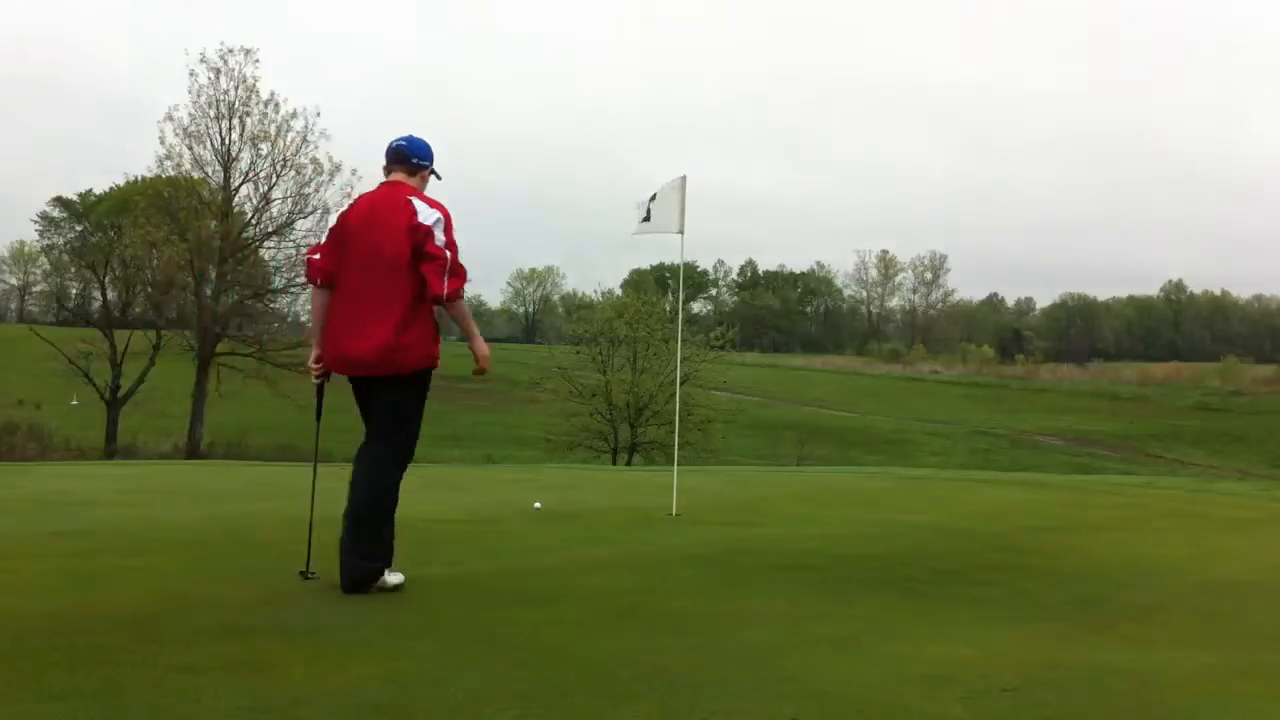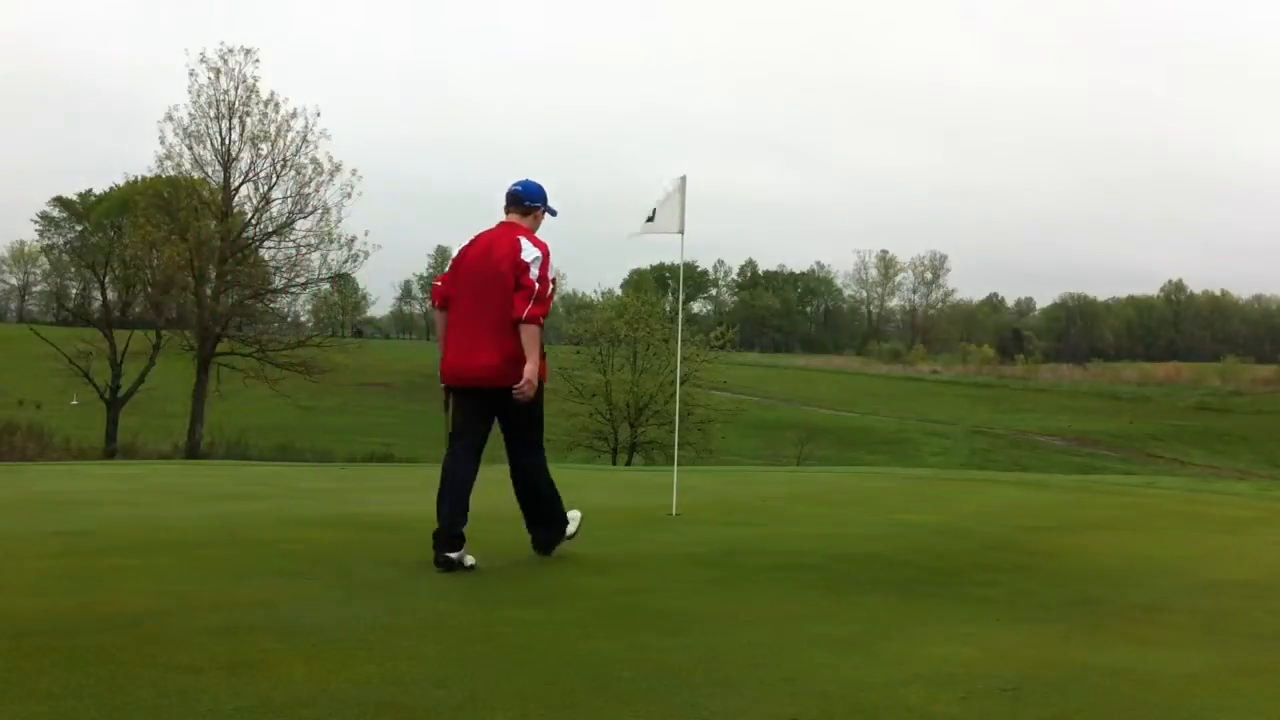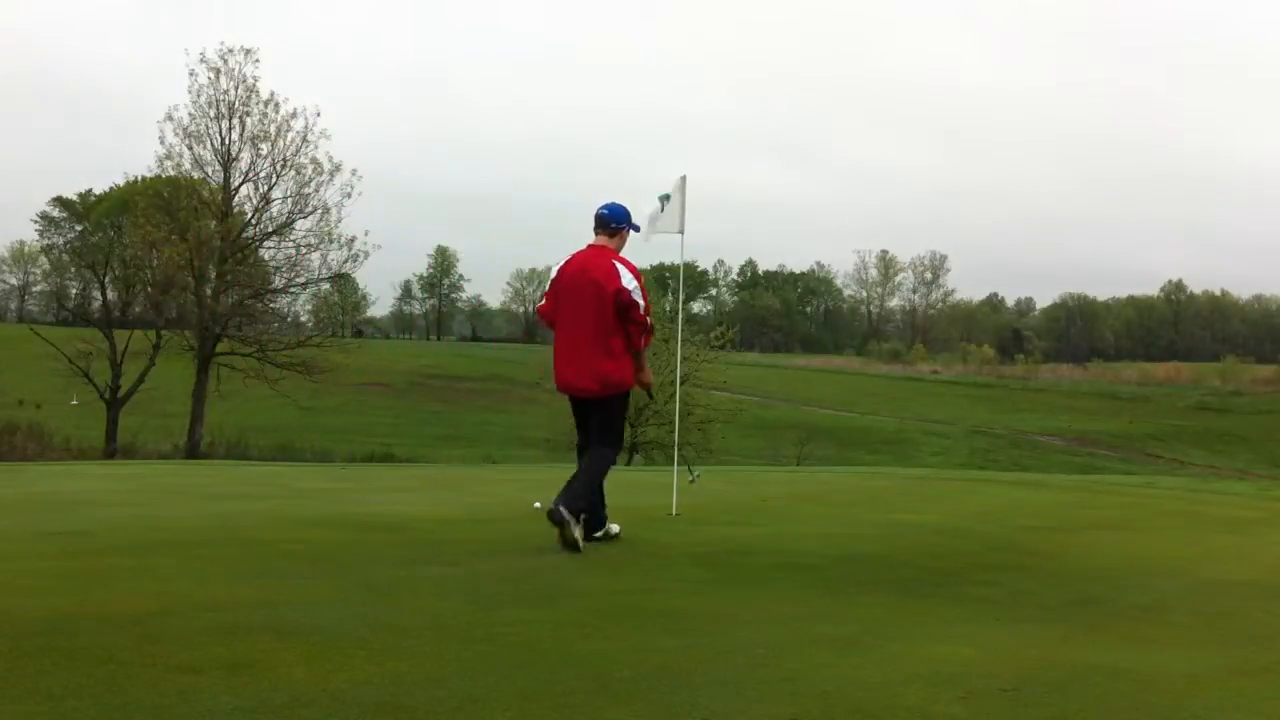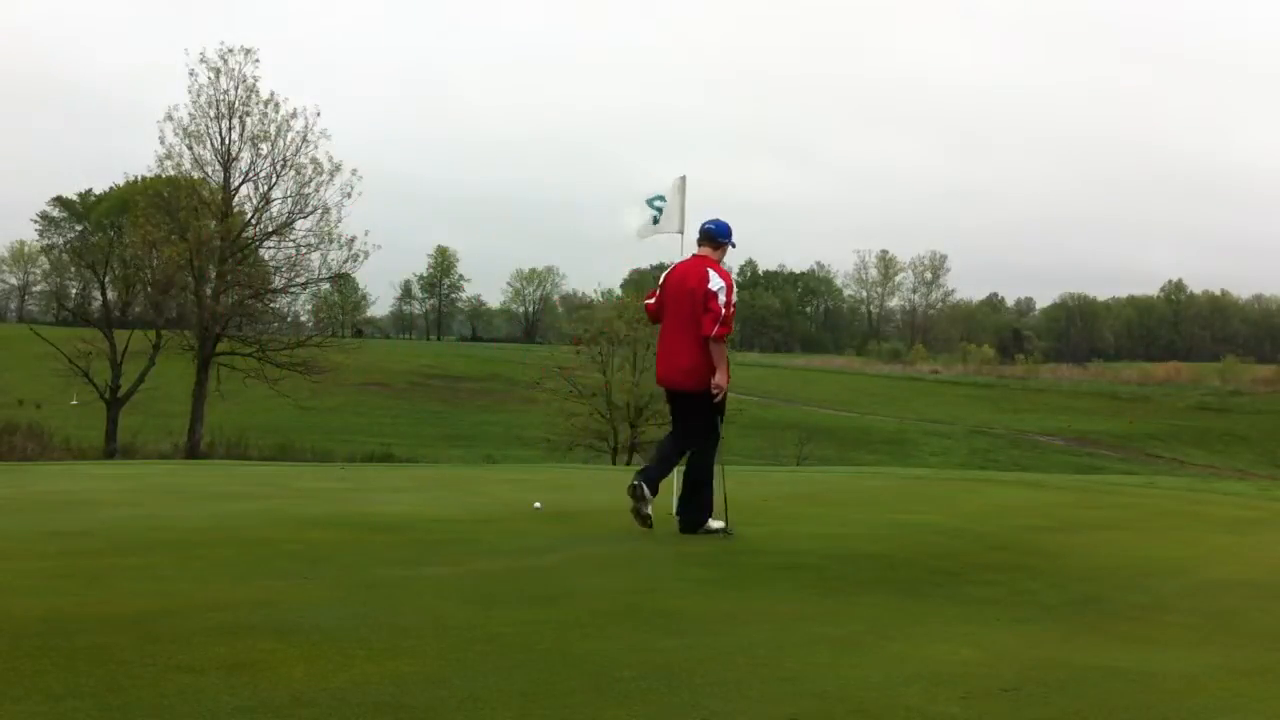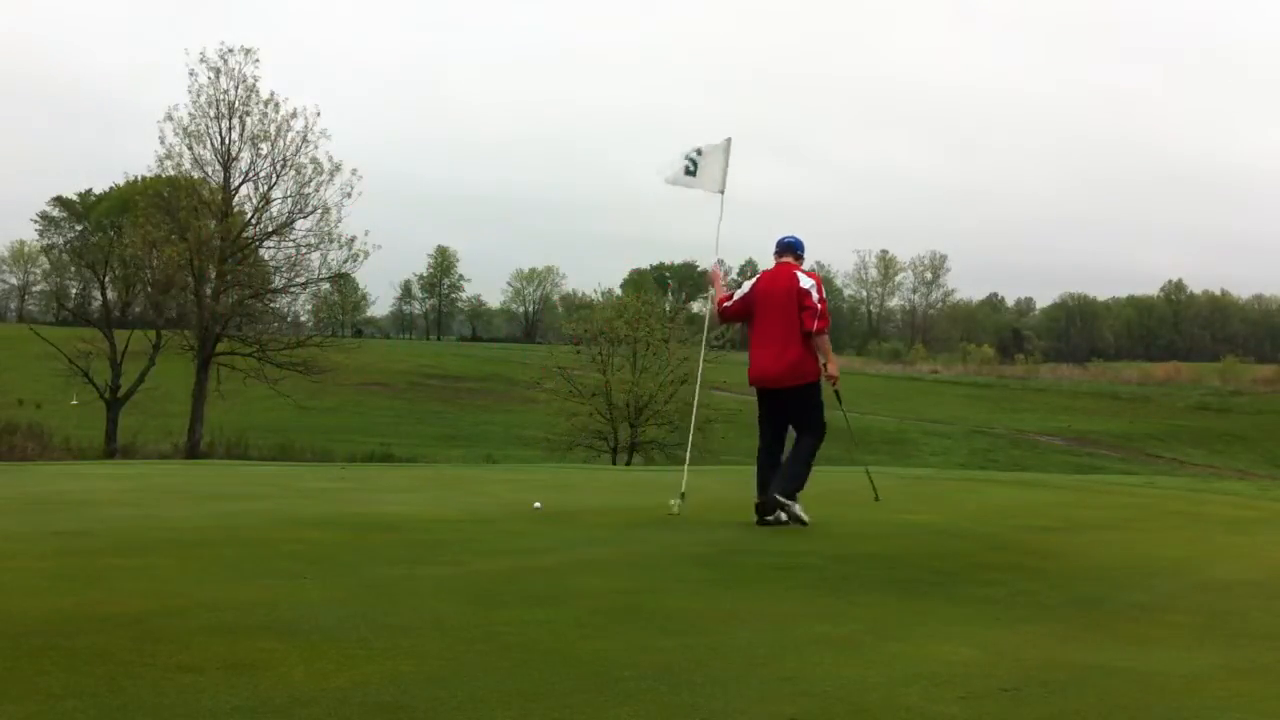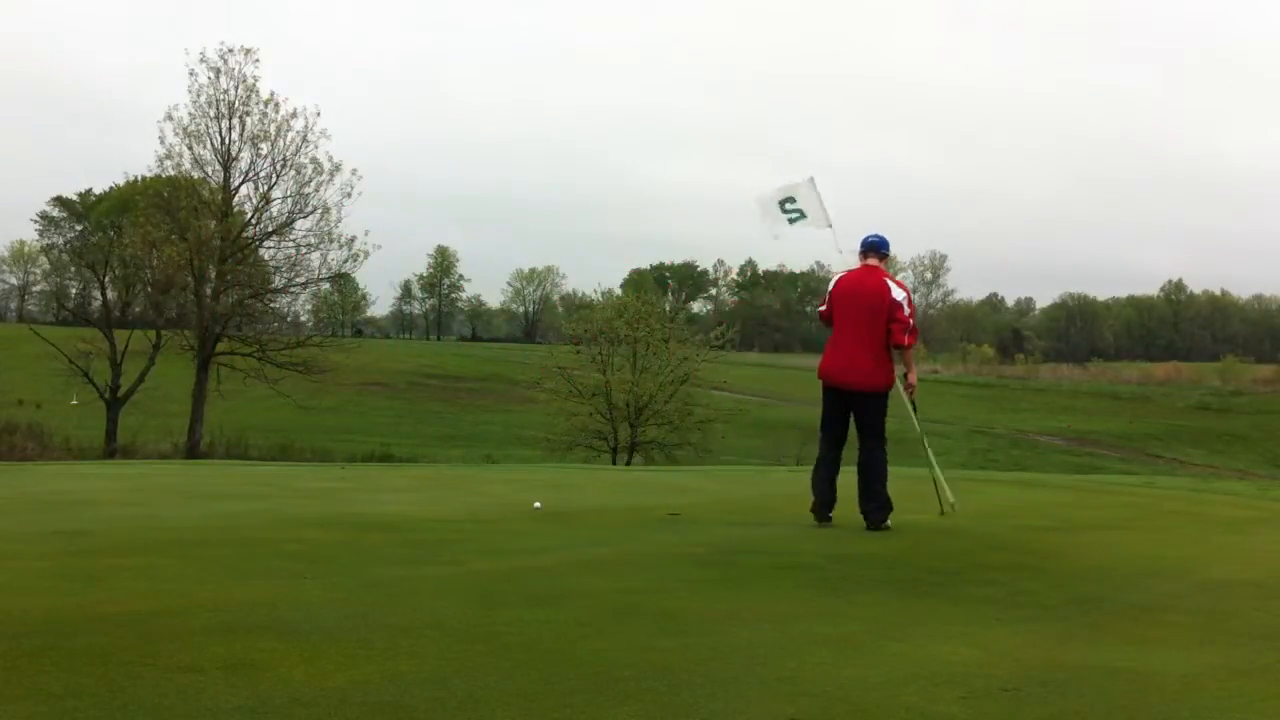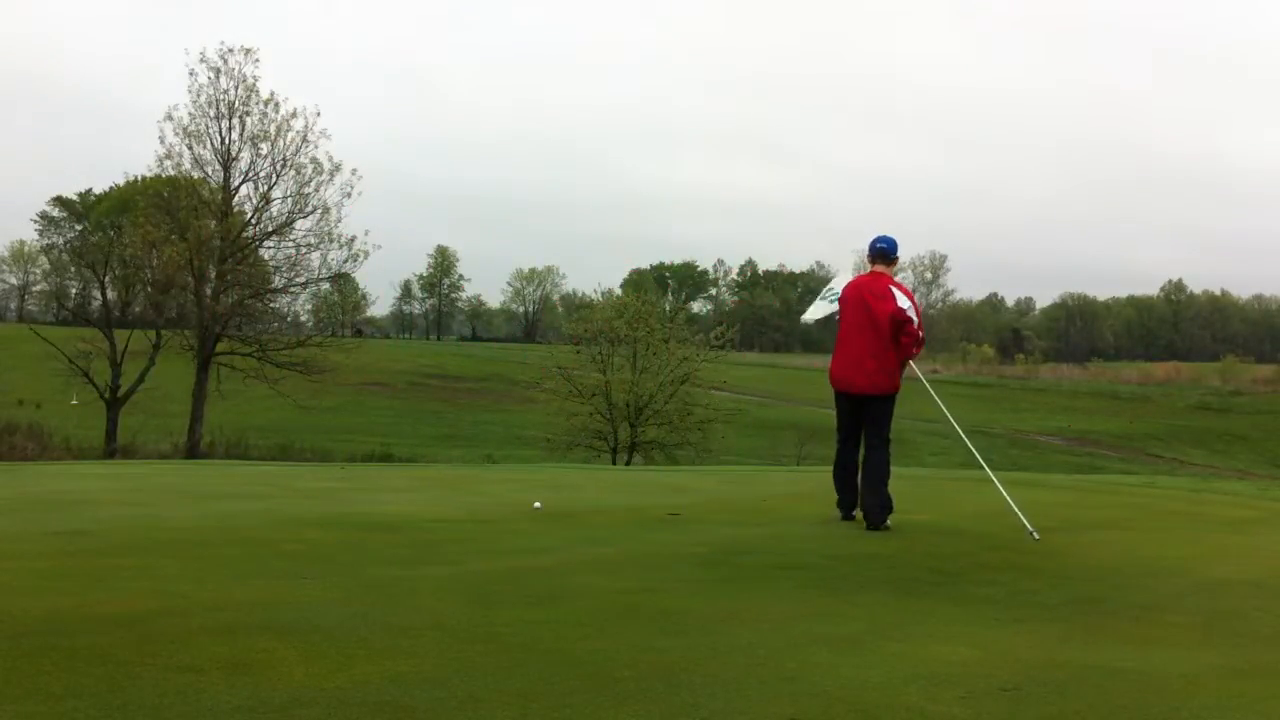
dt=0.7s
person 1, frame 1
left shoulder: (351, 210)
right shoulder: (428, 212)
left elbow: (321, 280)
right elbow: (446, 285)
left wrist: (320, 346)
right wrist: (476, 339)
left hip: (353, 350)
right hip: (404, 351)
left knee: (377, 442)
right knee: (390, 451)
left ankle: (360, 552)
right ankle: (363, 565)
person 1, frame 2
left shoulder: (471, 246)
right shoulder: (531, 248)
left elbow: (441, 302)
right elbow: (529, 310)
left wrist: (451, 355)
right wrist: (533, 364)
left hip: (465, 366)
right hip: (510, 368)
left knee: (462, 451)
right knee: (527, 451)
left ankle: (449, 544)
right ankle: (550, 529)
person 1, frame 3
left shoulder: (564, 266)
right shoulder: (623, 272)
left elbow: (547, 315)
right elbow: (638, 329)
right wrist: (642, 368)
left hip: (571, 372)
right hip: (609, 374)
left knee: (589, 443)
right knee: (604, 447)
left ankle: (594, 521)
right ankle: (568, 506)
person 1, frame 4
left shoulder: (672, 272)
right shoulder: (718, 278)
left elbow: (653, 311)
right elbow: (717, 329)
right wrist: (721, 371)
left hip: (670, 370)
right hip: (701, 374)
left knee: (680, 435)
right knee: (704, 441)
left ankle: (645, 482)
right ankle: (694, 517)
person 1, frame 5
left shoulder: (756, 282)
right shoulder: (807, 280)
left elbow: (726, 311)
right elbow: (816, 325)
left wrist: (718, 285)
right wrist: (829, 360)
left hip: (764, 373)
right hip: (799, 372)
left knee: (770, 439)
right knee: (811, 431)
left ankle: (767, 508)
right ankle: (785, 491)
person 1, frame 6
left shoulder: (839, 281)
right shoulder: (895, 289)
left elbow: (825, 317)
right elbow: (903, 337)
right wrist: (910, 371)
left hip: (835, 374)
right hip: (872, 378)
left knee: (831, 441)
right knee: (872, 445)
left ankle: (823, 506)
right ankle: (875, 515)
person 1, frame 7
left shoulder: (849, 288)
right shoulder: (901, 297)
right elbow: (911, 345)
right wrist: (900, 365)
left hip: (845, 378)
right hip: (880, 381)
left knee: (847, 443)
right knee: (876, 447)
left ankle: (847, 506)
right ankle: (875, 513)
